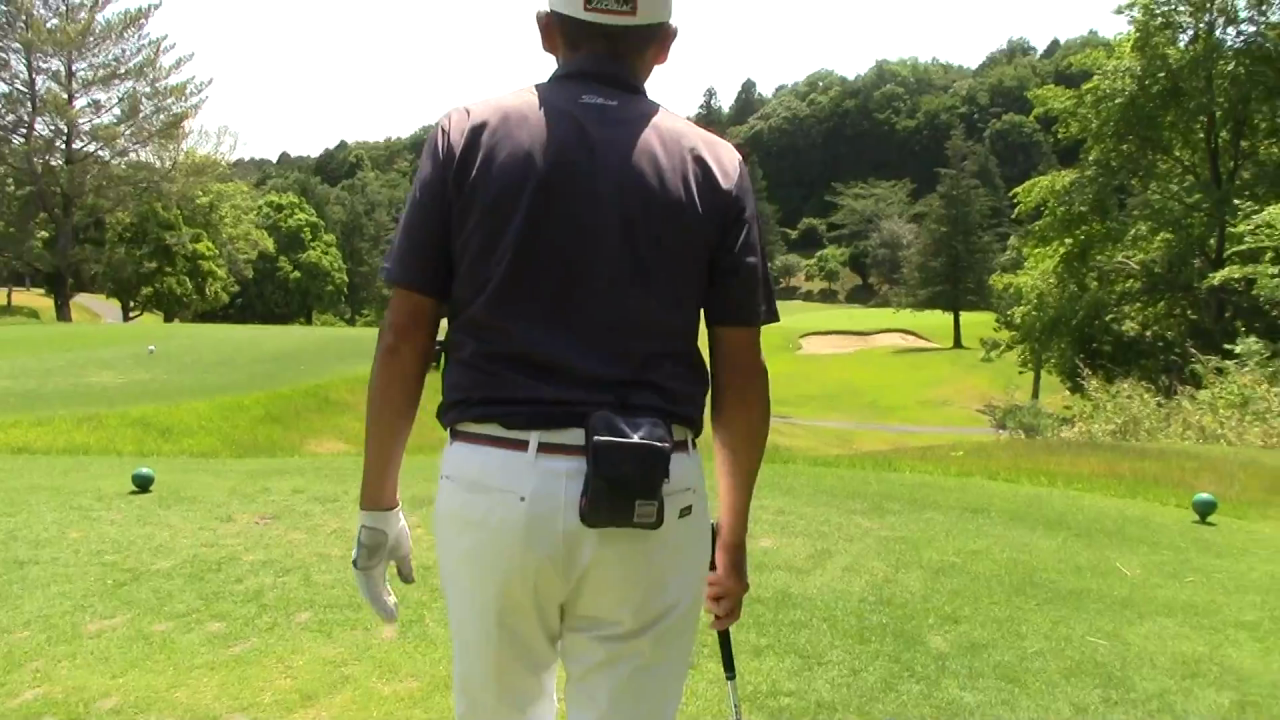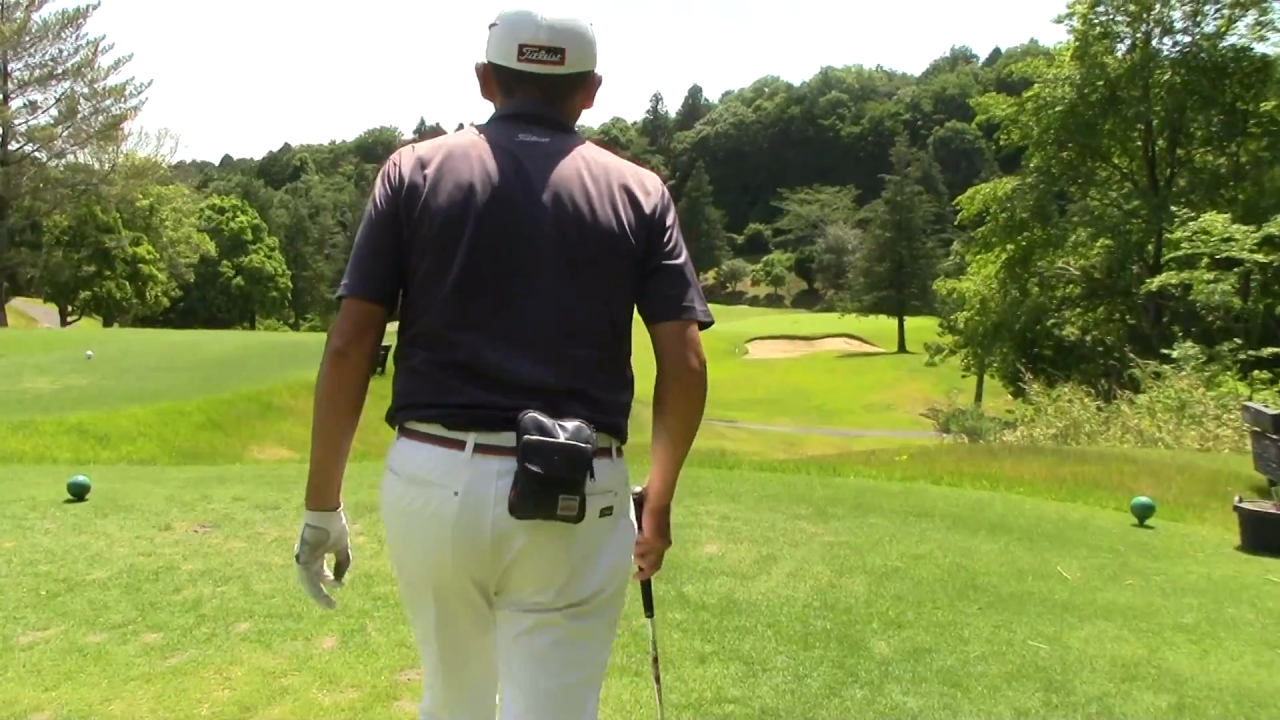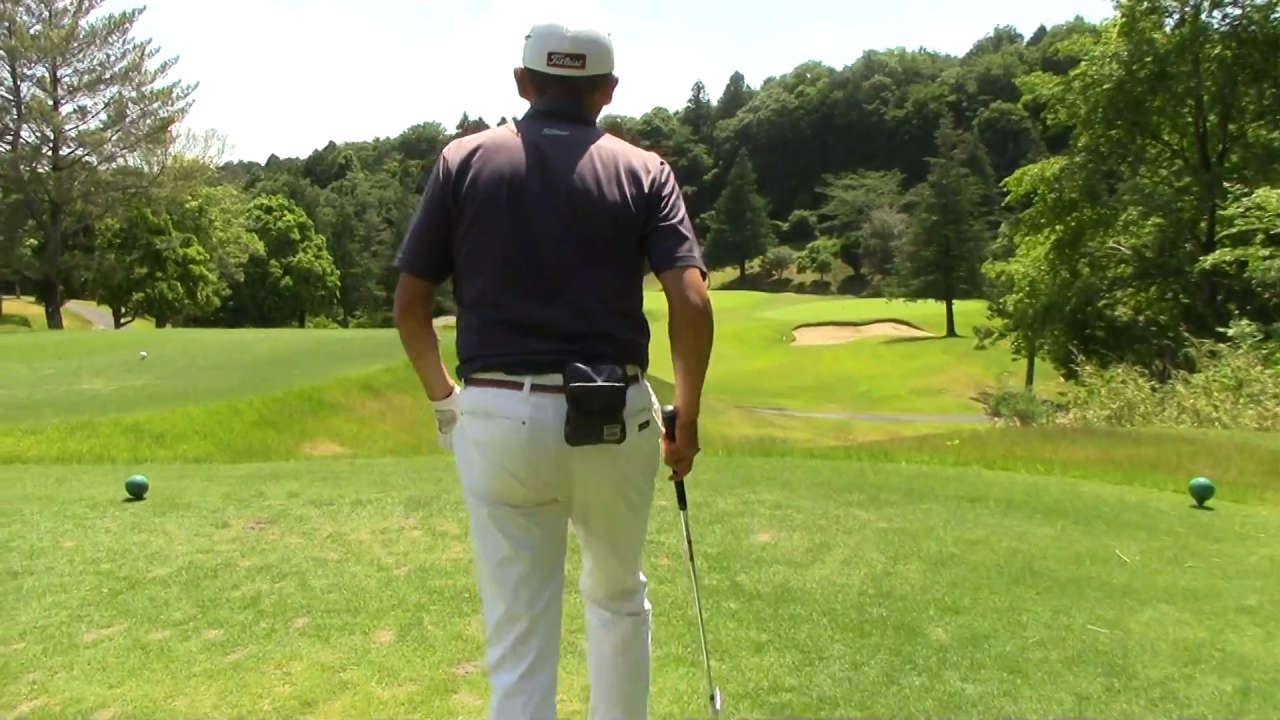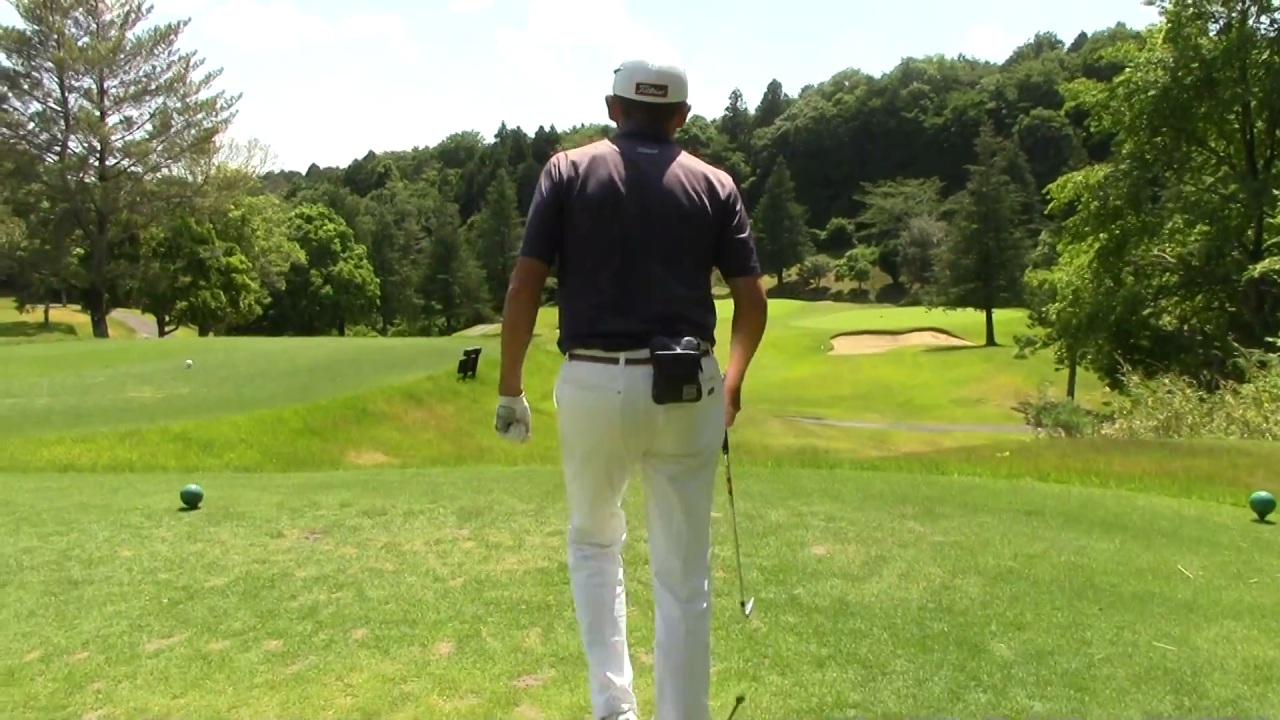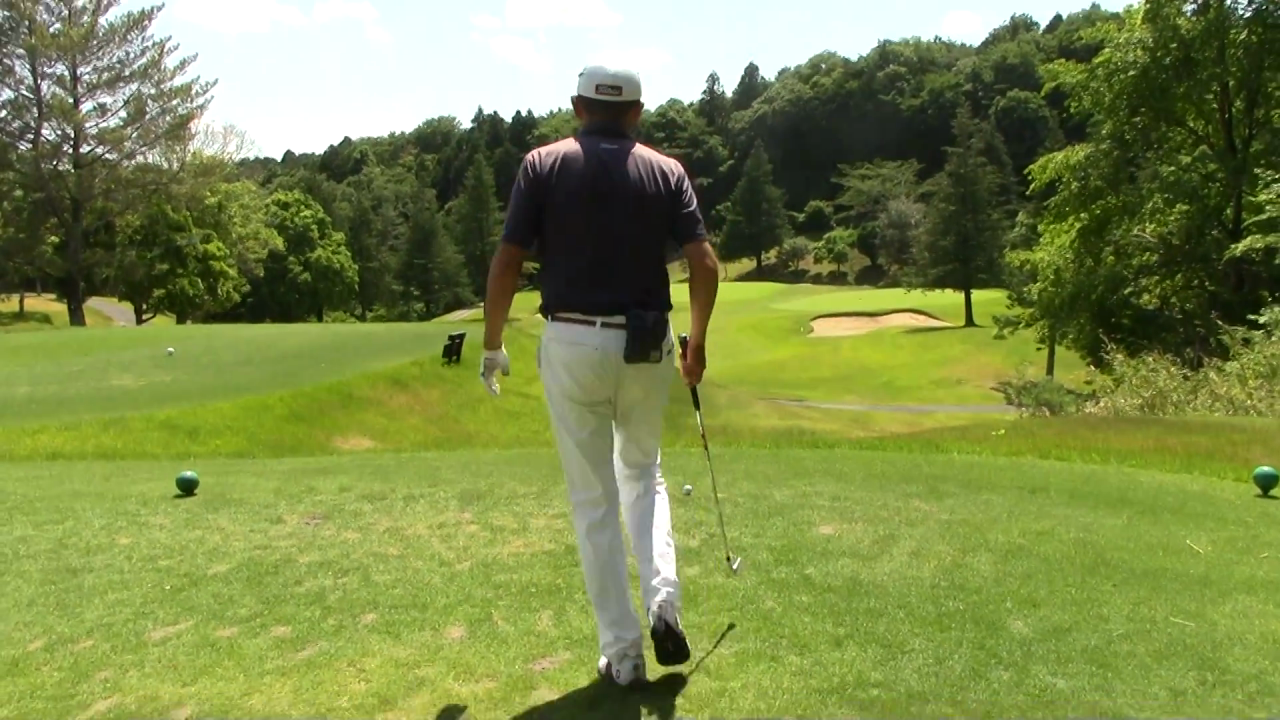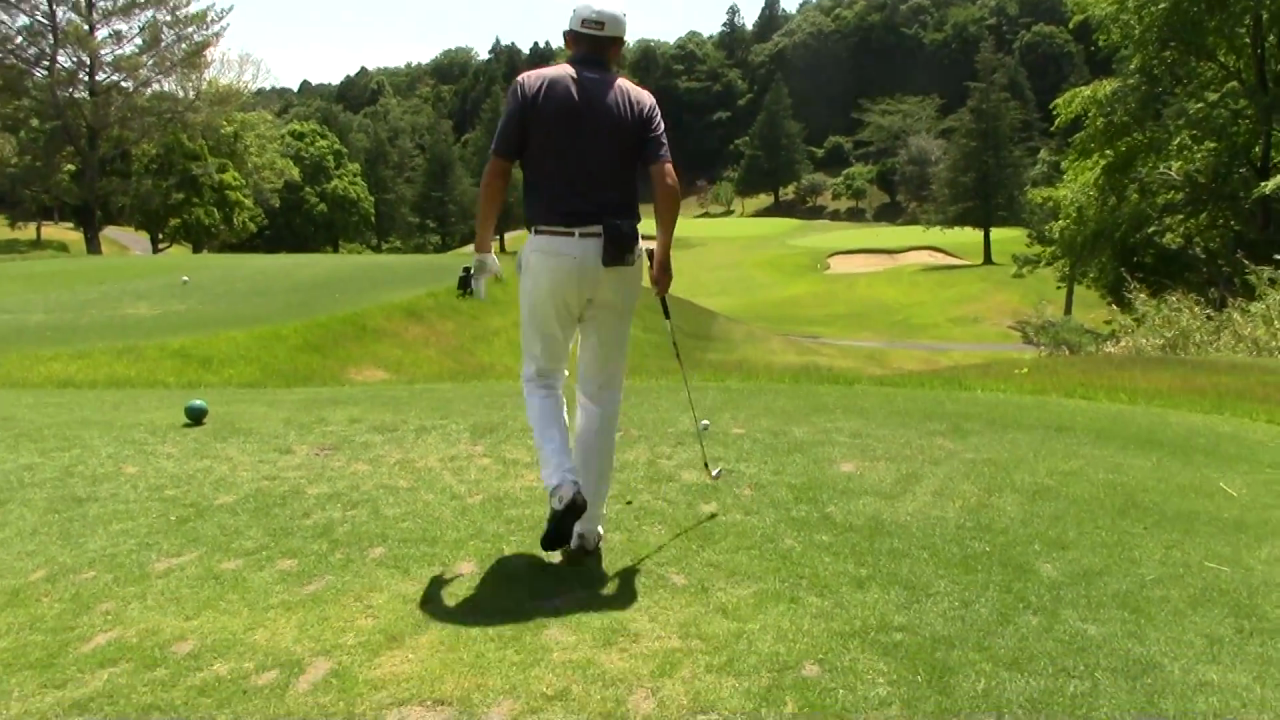
dt=0.5s
person 1, frame 1
left shoulder: (465, 136)
right shoulder: (712, 165)
left elbow: (403, 338)
right elbow: (741, 372)
left wrist: (378, 504)
right wrist: (733, 535)
left hip: (491, 487)
right hip: (649, 501)
person 1, frame 2
left shoulder: (415, 170)
right shoulder: (636, 191)
left elbow: (348, 345)
right elbow: (684, 365)
left wrist: (320, 502)
right wrist: (660, 499)
left hip: (431, 481)
right hip: (575, 498)
person 1, frame 3
left shoulder: (464, 160)
right shoulder: (643, 171)
left elbow: (410, 302)
right elbow: (691, 302)
left wrist: (442, 394)
right wrist: (686, 413)
left hip: (496, 417)
right hip: (612, 420)
left knee: (519, 648)
right knee: (618, 594)
person 1, frame 4
left shoulder: (568, 170)
right shoulder: (714, 184)
left elbow: (524, 284)
right elbow: (752, 301)
left wrist: (509, 388)
right wrist: (733, 381)
left hip: (591, 386)
right hip: (686, 389)
left knee: (593, 544)
right knee: (683, 580)
person 1, frame 5
left shoulder: (543, 164)
right shoulder: (665, 170)
left elbow: (506, 263)
right elbow: (705, 264)
left wrist: (493, 344)
right wrist: (697, 341)
left hip: (571, 346)
right hip: (645, 347)
left knee: (594, 501)
right knee: (644, 478)
left ankle: (622, 653)
right ankle: (663, 602)
person 1, frame 6
left shoulder: (531, 86)
right shoulder: (639, 100)
left elbow: (495, 174)
right elbow: (667, 184)
left wrist: (483, 247)
right wrist: (663, 255)
left hip: (550, 253)
right hip: (617, 257)
left knee: (541, 378)
right knee: (601, 392)
left ankle: (564, 486)
right ankle: (586, 524)
